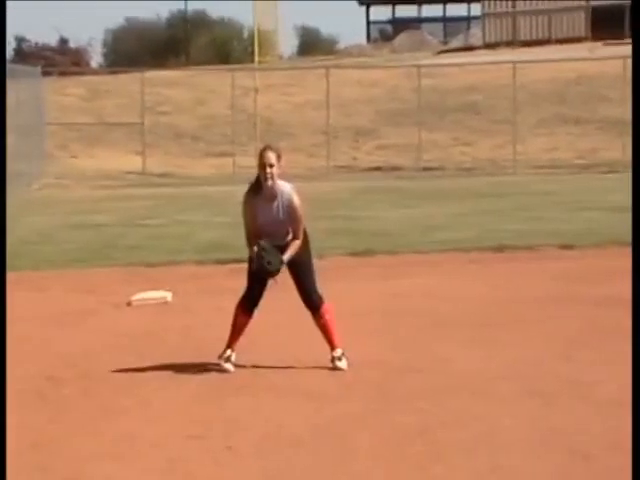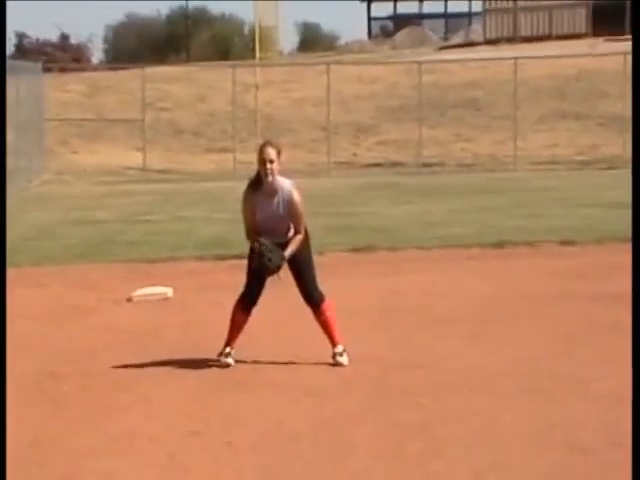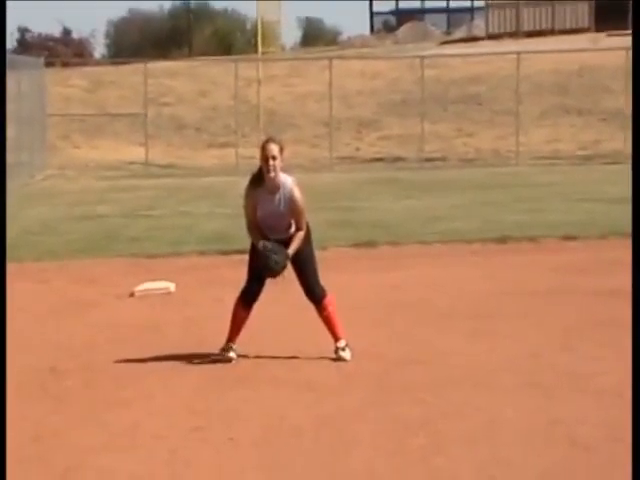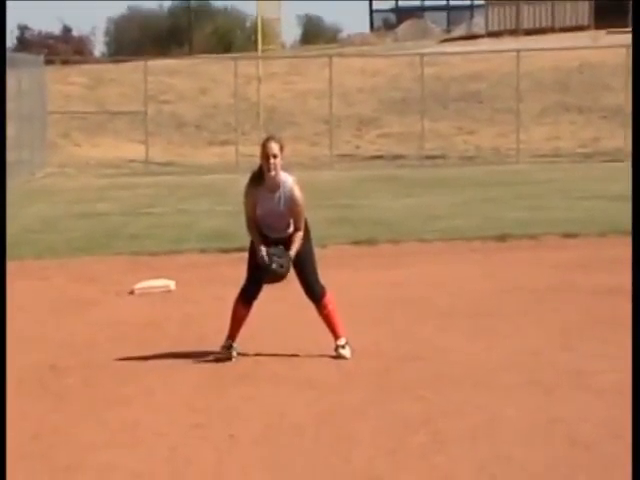
dt=0.2s
person 1, frame 1
left shoulder: (290, 197)
right shoulder: (251, 197)
left elbow: (298, 237)
right elbow: (250, 233)
left wrist: (284, 259)
right wrist: (255, 250)
left hip: (291, 245)
left knee: (312, 297)
right knee: (251, 297)
left ankle: (337, 351)
right ankle: (228, 351)
person 1, frame 2
left shoulder: (291, 193)
right shoulder: (251, 193)
left elbow: (300, 232)
right elbow: (250, 229)
left wrist: (284, 255)
left hip: (292, 242)
right hip: (264, 242)
left knee: (312, 294)
right knee: (250, 294)
left ankle: (338, 347)
right ankle: (228, 348)
person 1, frame 3
left shoulder: (292, 190)
right shoulder: (253, 189)
left elbow: (301, 229)
right elbow: (251, 224)
left wrist: (288, 253)
left hip: (293, 238)
right hip: (265, 239)
left knee: (314, 290)
right knee: (251, 290)
left ankle: (341, 342)
right ankle: (230, 344)
person 1, frame 4
left shoulder: (292, 188)
right shoulder: (253, 187)
left elbow: (299, 229)
right elbow: (251, 221)
left wrist: (290, 255)
right wrist: (259, 246)
left hip: (292, 237)
right hip: (265, 237)
left knee: (313, 288)
right knee: (251, 288)
left ankle: (341, 340)
right ankle: (230, 341)
